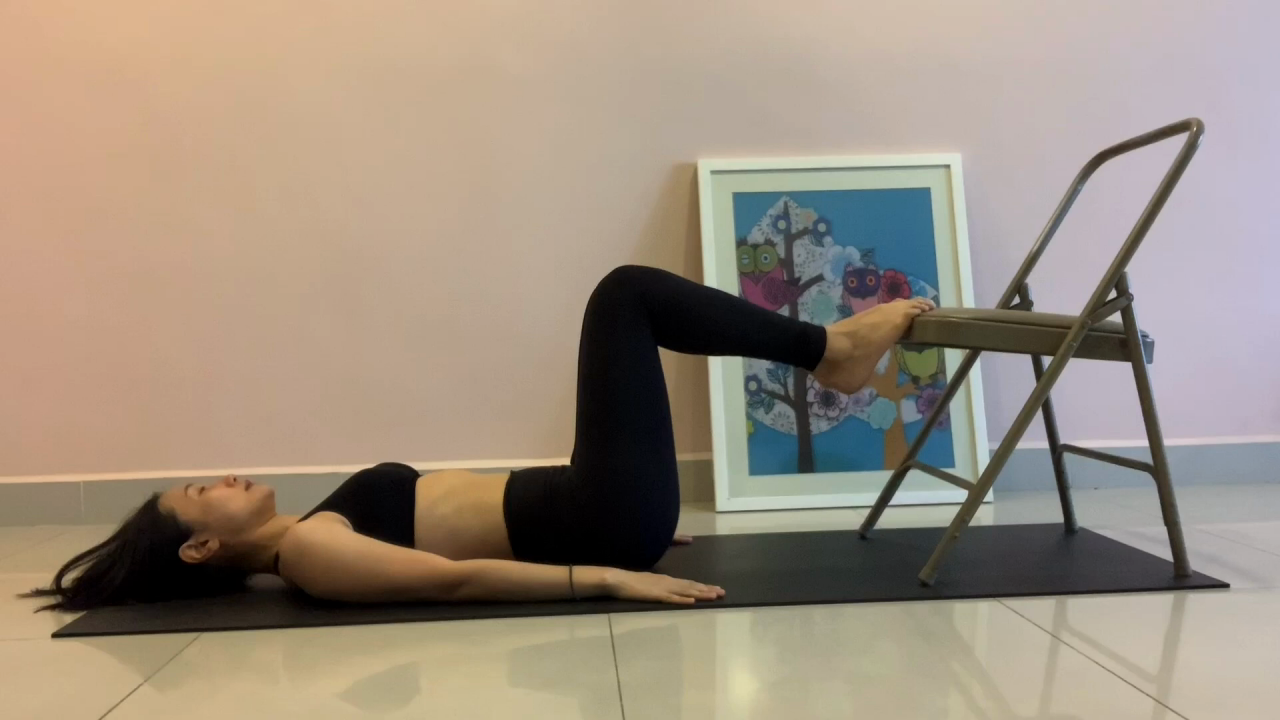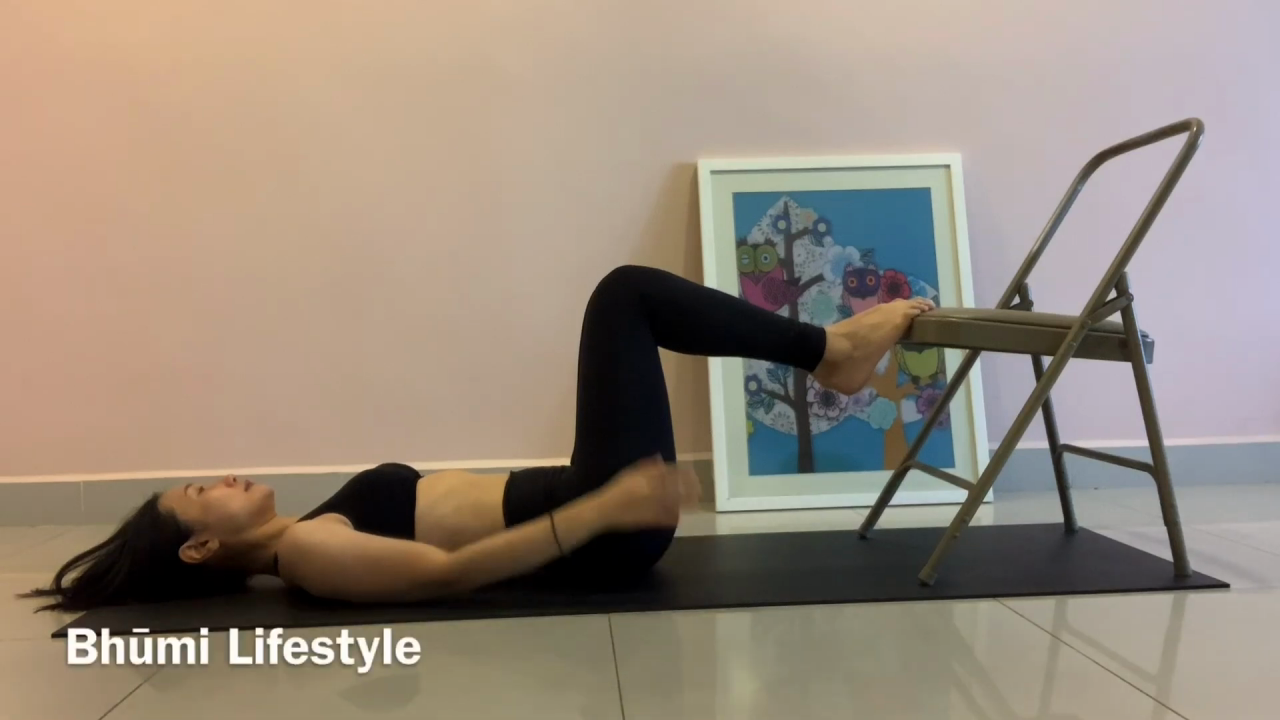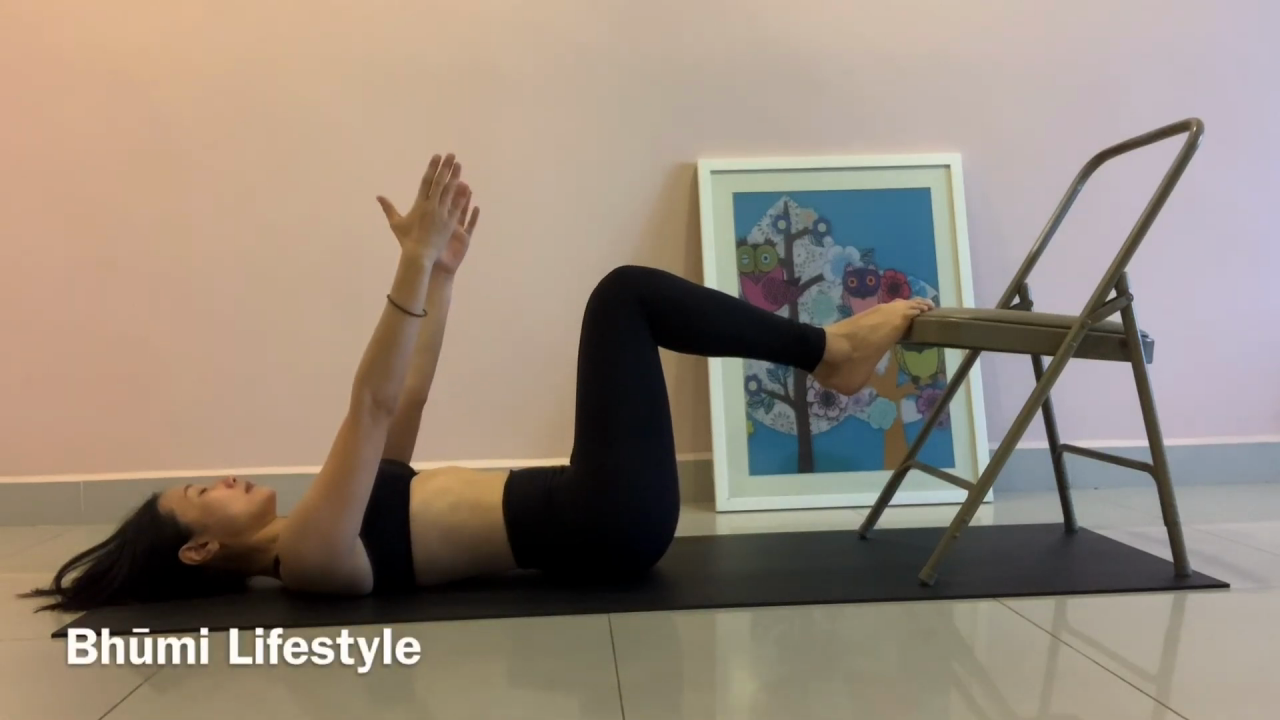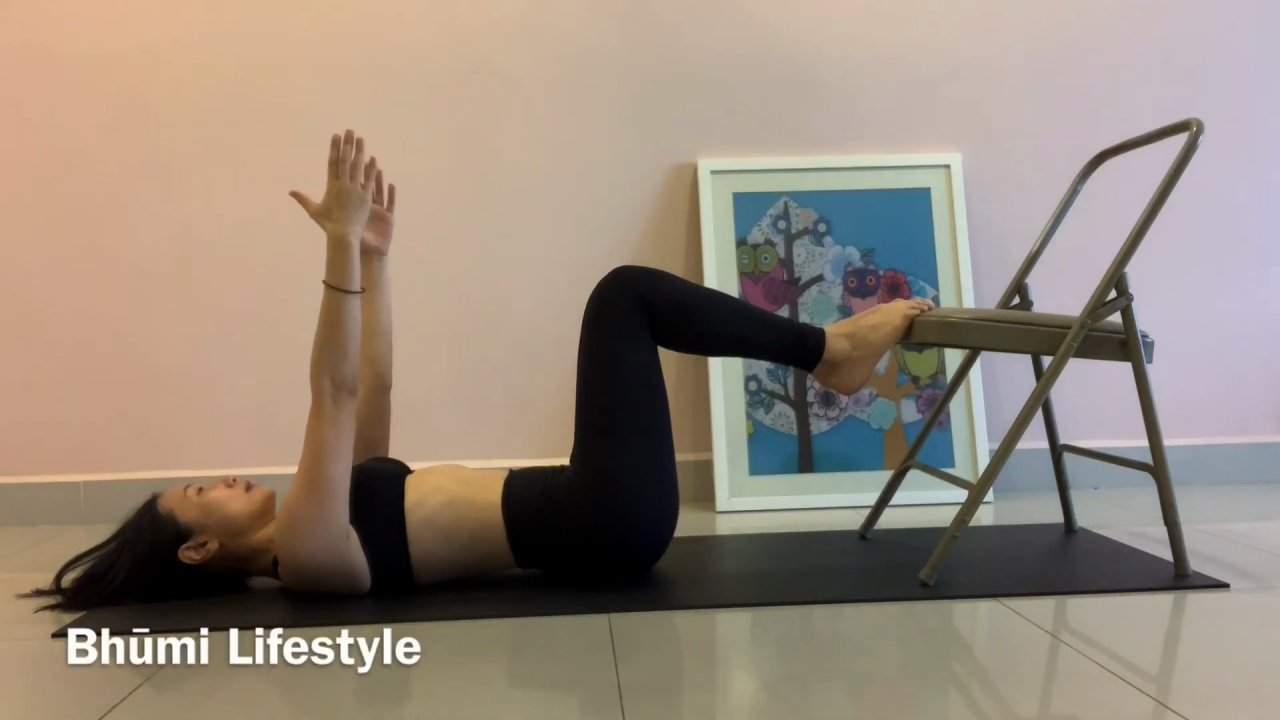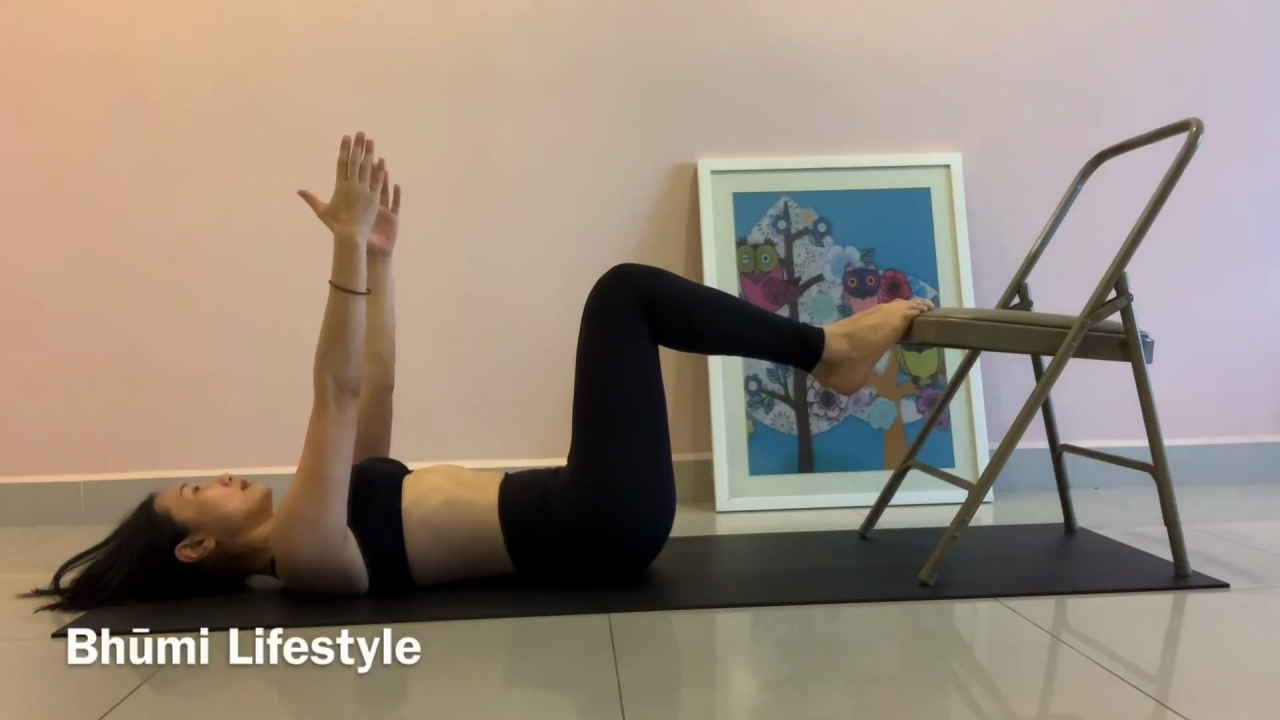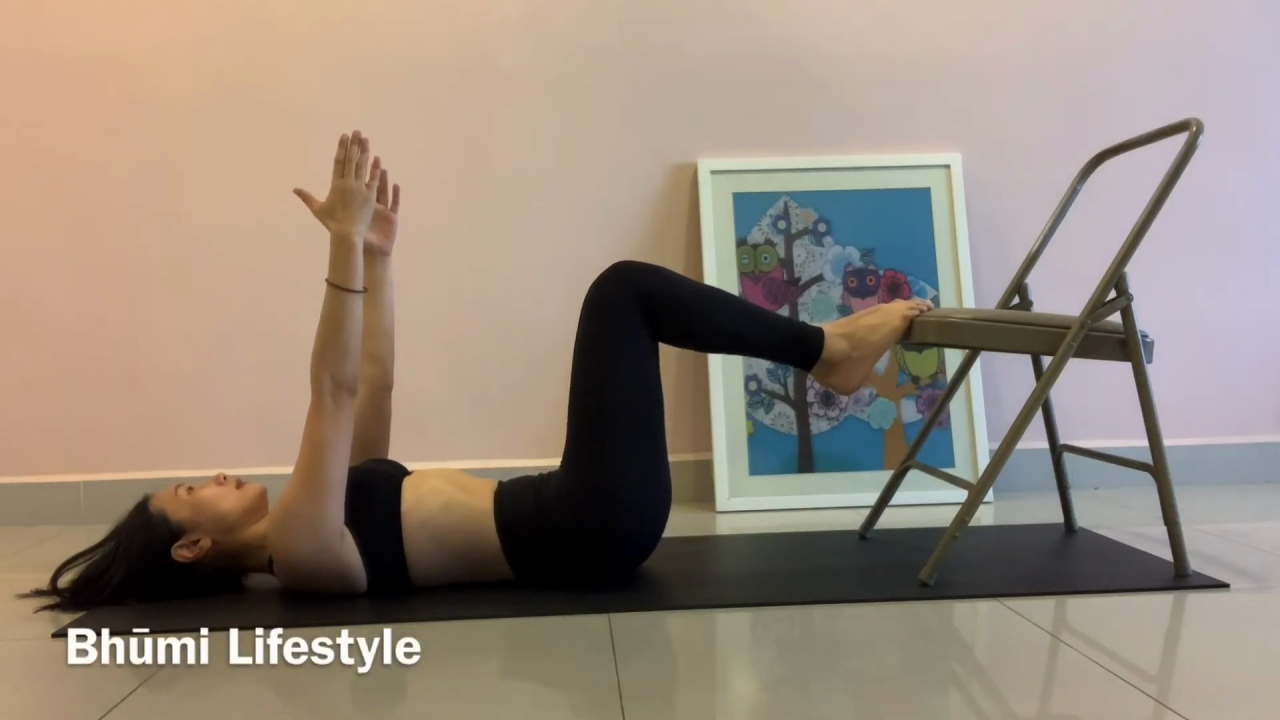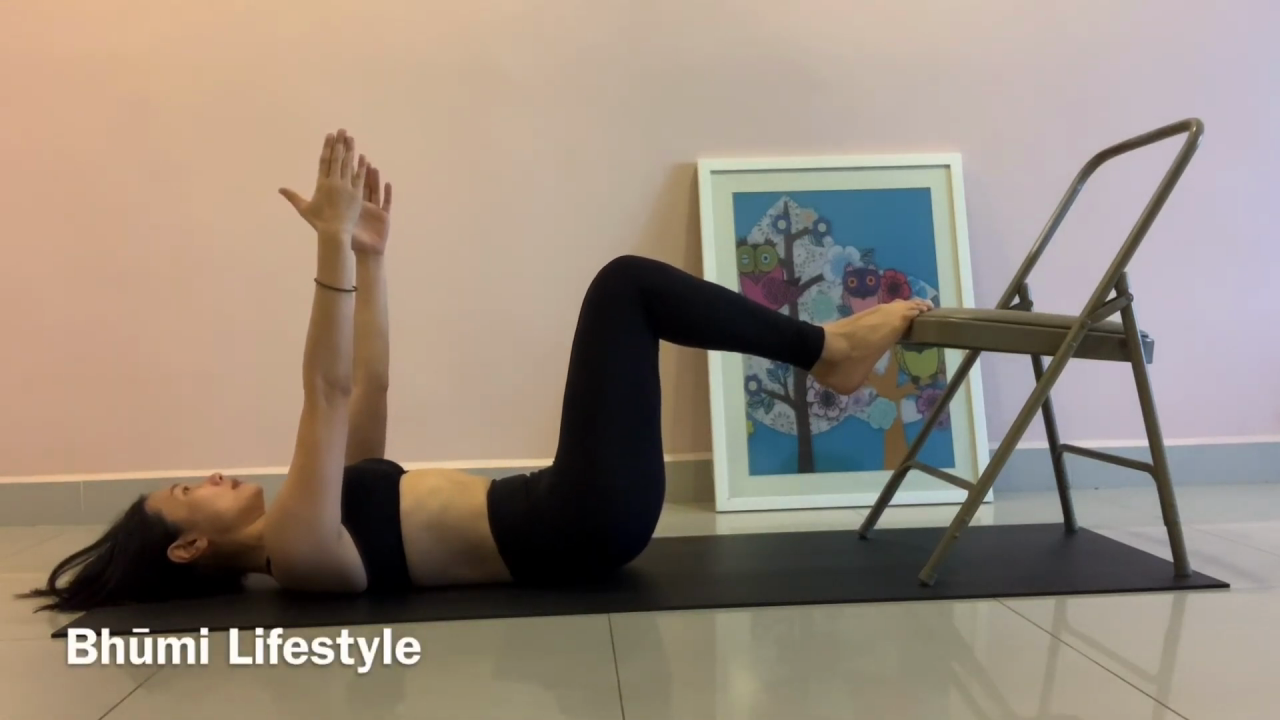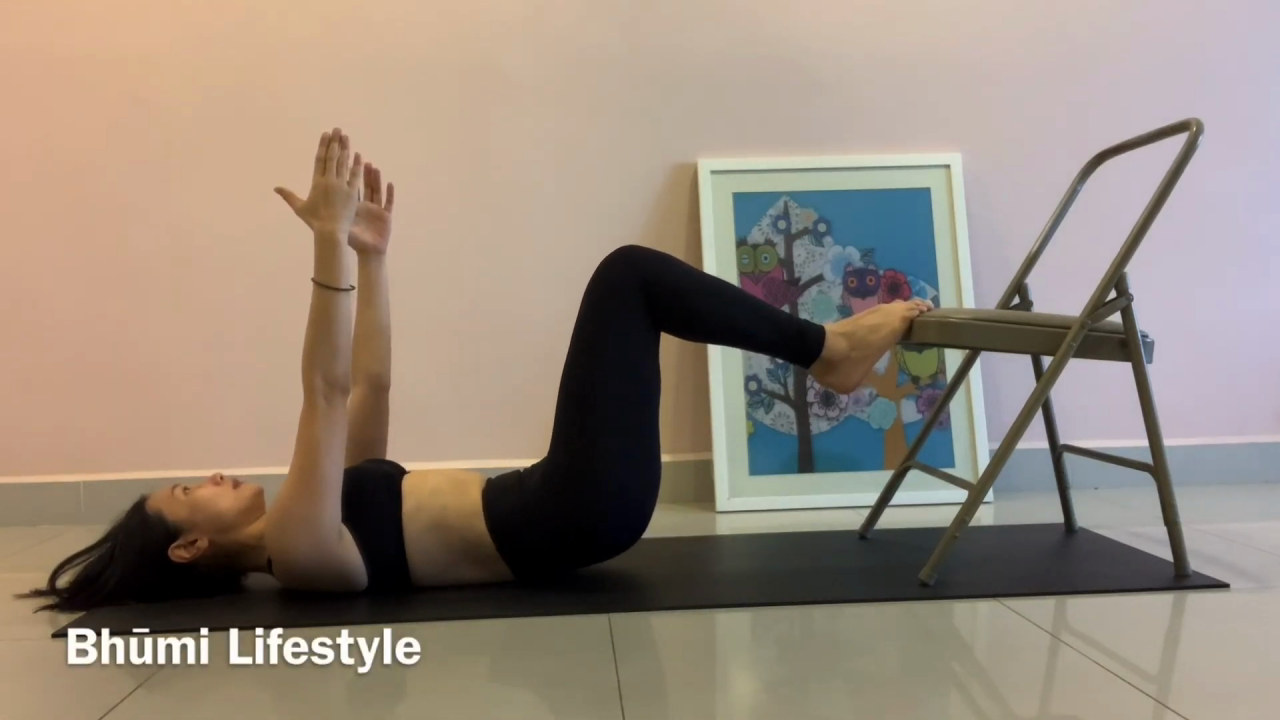
dt=0.7s
person 1, frame 1
left shoulder: (316, 530)
right shoulder: (305, 554)
right elbow: (450, 578)
right wrist: (604, 576)
left hip: (595, 511)
right hip: (601, 519)
left knee: (629, 297)
right knee: (622, 296)
left ankle: (826, 353)
right ankle: (828, 347)
person 1, frame 2
left shoulder: (316, 534)
right shoulder: (306, 554)
right elbow: (450, 569)
right wrist: (597, 513)
left hip: (586, 506)
right hip: (587, 521)
left knee: (631, 297)
right knee: (625, 295)
left ankle: (826, 351)
right ankle: (829, 347)
person 1, frame 3
left shoulder: (319, 535)
right shoulder: (311, 555)
left elbow: (405, 403)
right elbow: (369, 405)
left wrist: (440, 274)
right wrist: (412, 261)
left hip: (598, 516)
right hip: (606, 524)
left knee: (629, 296)
right knee: (621, 295)
left ankle: (825, 352)
right ankle: (827, 348)
person 1, frame 4
left shoulder: (327, 526)
right shoulder: (307, 554)
left elbow: (371, 389)
right elbow: (332, 397)
left wrist: (371, 256)
right wrist: (338, 245)
left hip: (595, 517)
right hip: (605, 523)
left knee: (629, 295)
right knee: (623, 294)
left ankle: (824, 353)
right ankle: (827, 347)
person 1, frame 5
left shoulder: (325, 524)
right shoulder: (305, 552)
left elbow: (373, 387)
right elbow: (336, 393)
left wrist: (377, 258)
right wrist: (346, 244)
left hip: (591, 517)
right hip: (600, 524)
left knee: (630, 295)
right knee: (623, 292)
left ankle: (823, 352)
right ankle: (825, 347)
person 1, frame 6
left shoulder: (315, 527)
right shoulder: (302, 552)
left elbow: (372, 386)
right elbow: (334, 392)
left wrist: (376, 256)
right wrist: (343, 243)
left hip: (581, 519)
right hip: (593, 525)
left knee: (627, 294)
right knee: (621, 290)
left ankle: (822, 352)
right ankle: (825, 347)
person 1, frame 7
left shoulder: (310, 530)
right shoulder: (298, 553)
left elbow: (367, 386)
right elbow: (325, 391)
left wrist: (368, 256)
right wrist: (332, 244)
left hip: (574, 515)
right hip: (583, 521)
left knee: (629, 291)
right knee: (623, 285)
left ankle: (821, 352)
right ankle: (824, 348)
person 1, frame 8
left shoulder: (311, 528)
right shoulder: (298, 551)
left elbow: (370, 386)
right elbow: (325, 391)
left wrist: (370, 254)
right wrist: (328, 243)
left hip: (569, 508)
right hip: (580, 510)
left knee: (631, 280)
right knee: (628, 273)
left ankle: (822, 351)
right ankle: (825, 345)
